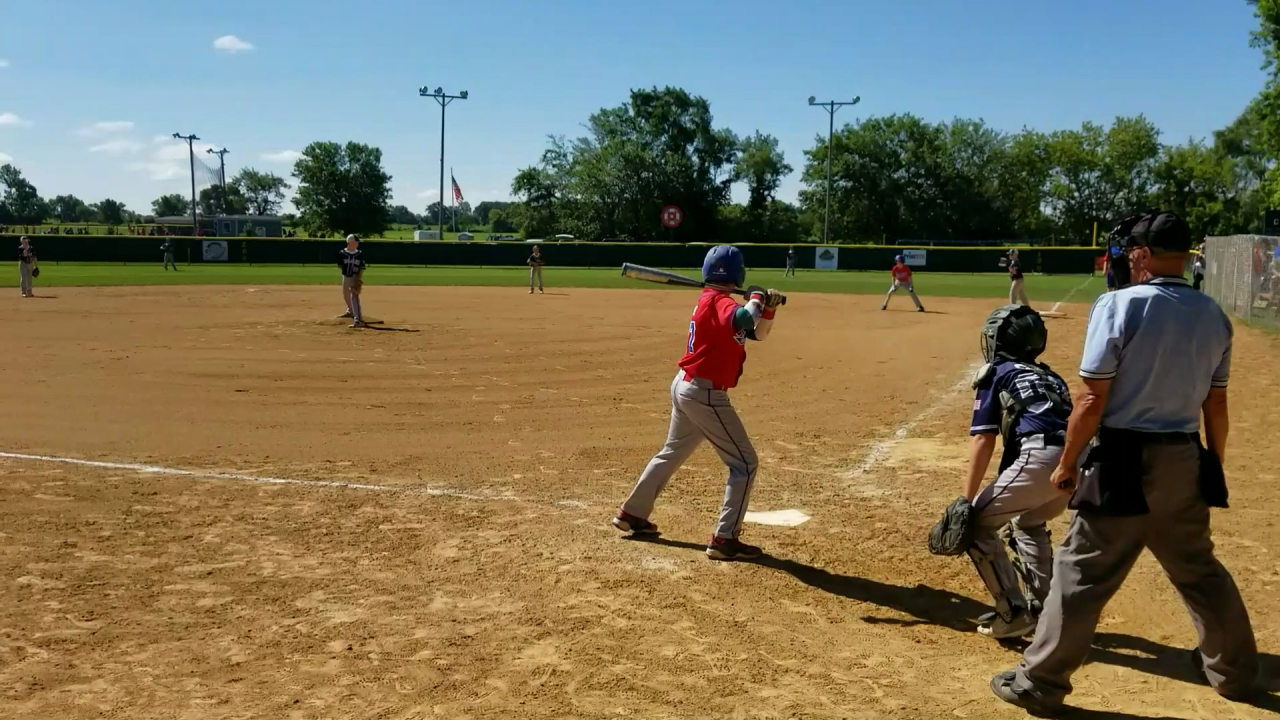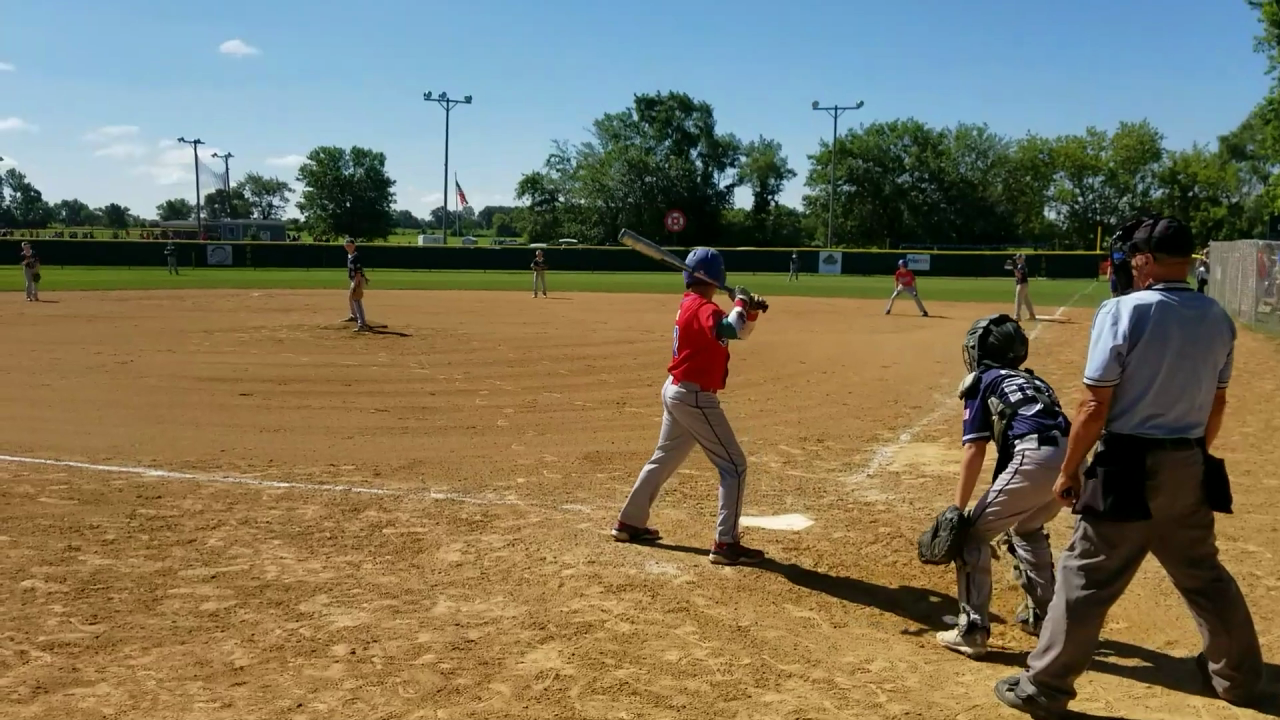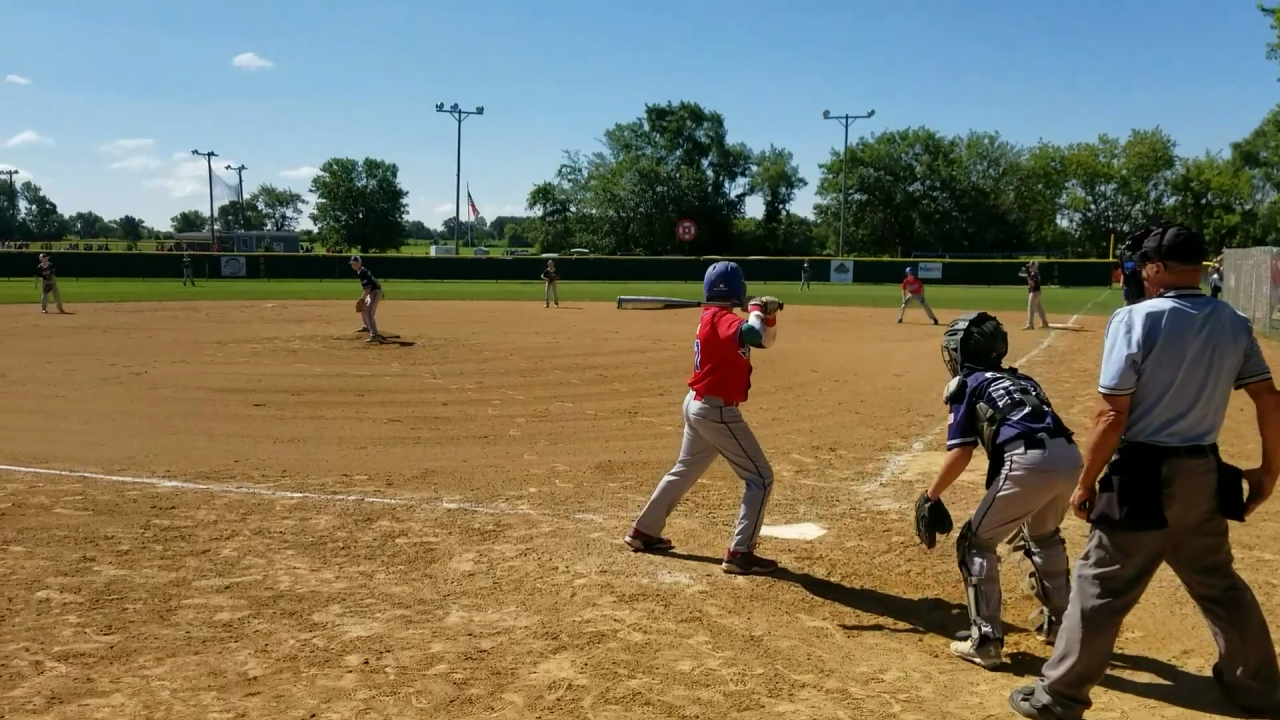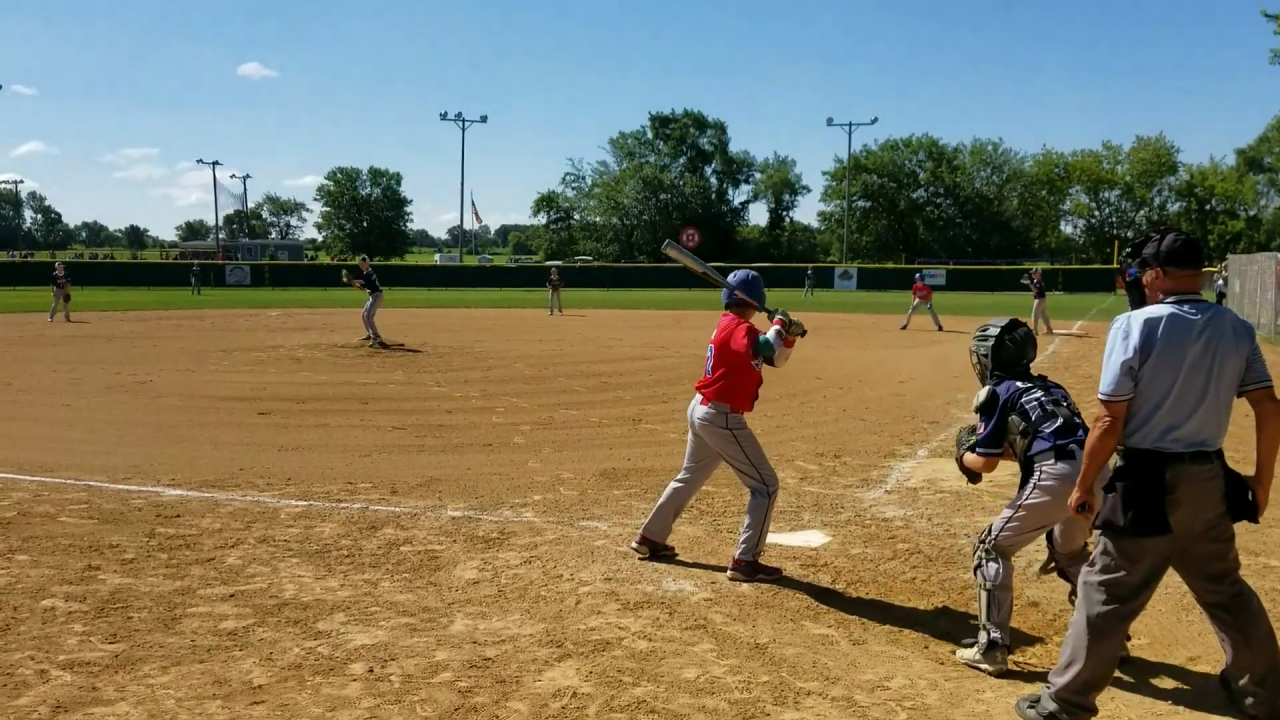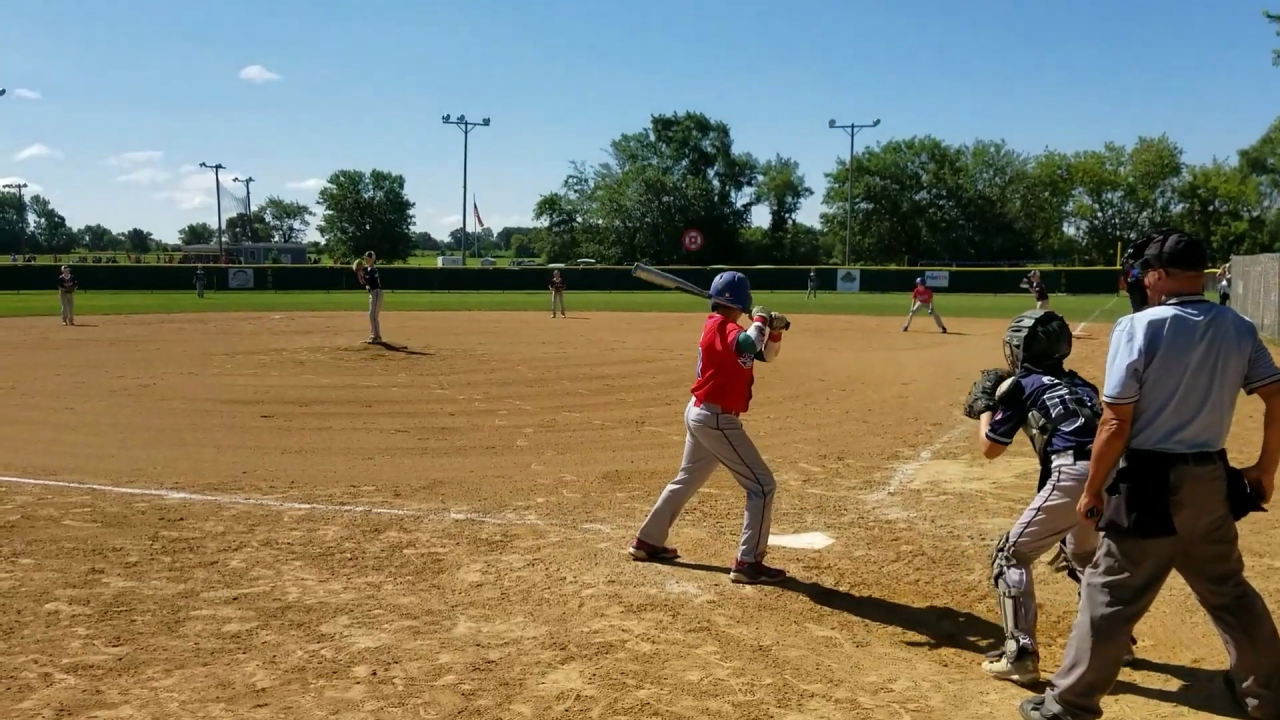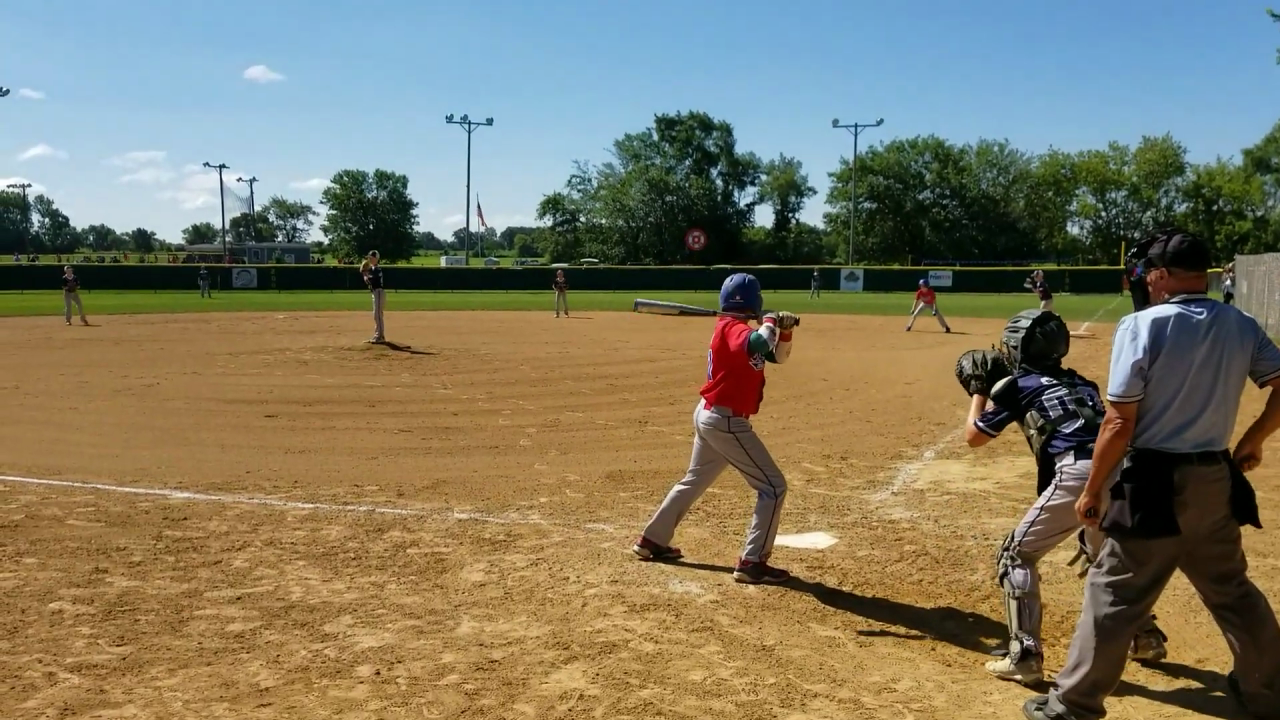
dt=0.4s
person 1, frame 1
left shoulder: (1119, 304)
right shoulder: (1213, 315)
left elbow: (1093, 399)
right elbow: (1217, 404)
left wrist: (1067, 463)
right wrist: (1215, 468)
left hip: (1124, 463)
right hip: (1186, 461)
left knee: (1082, 574)
right knee: (1200, 570)
left ankle: (1039, 683)
right ankle: (1234, 671)
person 1, frame 2
left shoulder: (1123, 311)
right shoulder: (1217, 318)
left elbow: (1096, 406)
right elbow: (1216, 404)
left wrist: (1069, 471)
left hip: (1128, 468)
right hip: (1190, 467)
left knee: (1085, 579)
right knee: (1204, 575)
right ankle: (1239, 676)
person 1, frame 3
left shoulder: (1136, 319)
right shoulder: (1233, 323)
left elbow: (1114, 416)
left wrist: (1086, 482)
left hip: (1144, 476)
right hip: (1204, 474)
left knee: (1100, 589)
right knee: (1219, 583)
person 1, frame 4
left shoulder: (1135, 325)
right shoulder: (1236, 329)
left elbow: (1110, 421)
left wrist: (1084, 486)
left hip: (1148, 483)
right hip: (1209, 480)
left knee: (1106, 595)
right knee: (1226, 590)
person 1, frame 5
left shoulder: (1139, 327)
right shoulder: (1239, 328)
left elbow: (1116, 424)
left wrist: (1092, 490)
left hip: (1151, 484)
right hip: (1212, 481)
left knee: (1109, 596)
right knee: (1230, 591)
person 1, frame 6
left shoulder: (1142, 326)
left elbow: (1119, 423)
left wrist: (1091, 490)
left hip: (1154, 483)
right hip: (1216, 480)
left knee: (1112, 594)
right knee: (1232, 590)
person 2, frame 1
left shoulder: (994, 374)
right shoulder: (1050, 377)
left elbow: (983, 441)
left wrist: (966, 502)
left hip: (1041, 458)
left knee: (975, 523)
right knee: (1027, 522)
left ankle: (1014, 612)
right ankle: (1042, 608)
person 2, frame 2
left shoulder: (981, 382)
right shoulder: (1034, 381)
left elbow: (975, 449)
left wrist: (957, 510)
left hip: (1035, 459)
left knee: (972, 532)
right knee: (1025, 527)
left ankle: (972, 630)
right ankle: (1043, 614)
person 2, frame 3
left shoulder: (966, 385)
right shoulder: (1022, 380)
left elbow: (959, 454)
left wrist: (929, 497)
left hip: (1029, 463)
right hip: (1069, 456)
left knee: (976, 542)
right knee: (1042, 534)
left ankle: (985, 641)
right ankle: (1059, 621)
person 2, frame 4
left shoulder: (996, 393)
right shoulder: (1049, 387)
left elbow: (985, 462)
left wrist: (963, 455)
right wrist: (1013, 450)
left hip: (1056, 476)
left knee: (992, 548)
right knee: (1068, 549)
left ankle: (991, 648)
person 2, frame 5
left shoulder: (1019, 386)
right shoulder: (1079, 385)
left elbow: (990, 448)
left wrist: (986, 409)
left hip: (1074, 475)
left knee: (1010, 555)
right knee: (1083, 550)
left ankle: (1020, 656)
person 2, frame 6
left shoulder: (1017, 387)
right shoulder: (1080, 383)
left elbow: (974, 437)
left wrist: (980, 390)
left hip: (1077, 475)
left knee: (1016, 554)
right knee: (1101, 550)
left ankle: (1024, 656)
right ankle: (1145, 637)
person 3, frame 1
left shoulder: (711, 302)
right shoulder: (719, 302)
left elbow: (757, 332)
right elbow: (745, 318)
left wrist: (768, 308)
right wrist: (757, 297)
left hip: (685, 386)
right hip: (705, 393)
left knee: (671, 453)
right knee: (744, 463)
left ankle: (631, 513)
right ankle: (724, 540)
person 3, frame 2
left shoulder: (692, 305)
right shoulder: (702, 308)
left elbow: (740, 332)
right elbow: (729, 330)
left wrist: (751, 311)
right wrist: (740, 302)
left hip: (676, 391)
right hip: (694, 397)
left knee: (664, 459)
right knee: (734, 465)
left ankle: (629, 523)
right ankle: (725, 544)
person 3, frame 3
left shoulder: (715, 318)
right shoulder: (722, 319)
left elbow: (765, 340)
right elbow: (753, 334)
left wrist: (769, 315)
right wrist: (757, 309)
left hip: (697, 405)
right hip: (717, 411)
left knee: (684, 471)
right knee: (760, 477)
left ankle: (644, 531)
right ankle: (739, 553)
person 3, frame 4
left shoulder: (730, 325)
right shoulder: (739, 328)
left elbow: (776, 359)
right elbow: (766, 348)
left wrist: (788, 336)
right wrist: (779, 324)
left hip: (701, 410)
right hip: (722, 417)
left knee: (689, 478)
right knee: (765, 485)
left ankle: (649, 537)
right ankle: (745, 561)
person 3, frame 5
left shoulder: (722, 327)
right shoulder: (722, 327)
left elbow: (766, 355)
right elbow: (749, 345)
left wrist: (774, 332)
right wrist: (761, 319)
left hip: (699, 413)
right hip: (716, 418)
left knee: (686, 480)
right knee: (762, 486)
left ankle: (647, 541)
right ankle: (748, 562)
person 3, frame 6
left shoulder: (733, 329)
right shoulder: (733, 329)
left elbow: (778, 356)
right elbow: (761, 344)
left wrist: (785, 331)
right wrist: (770, 322)
left hip: (709, 415)
right hip: (726, 421)
left knee: (694, 481)
right knee: (773, 486)
left ankle: (652, 540)
right ankle: (752, 562)
